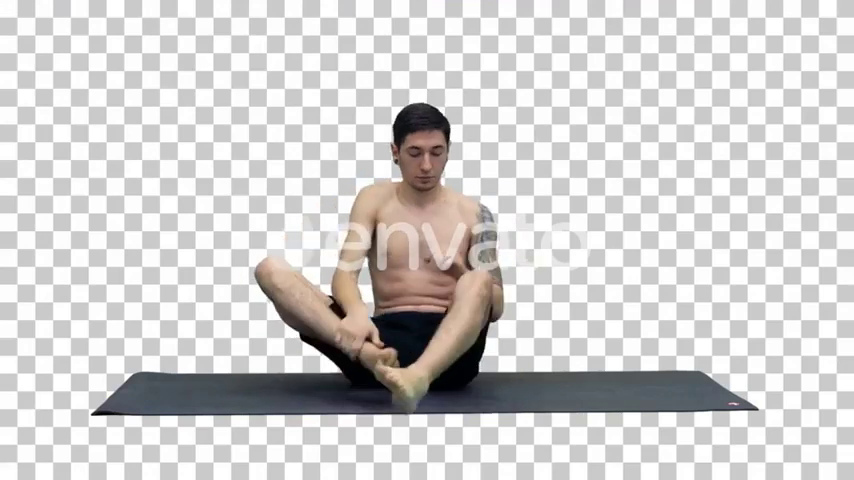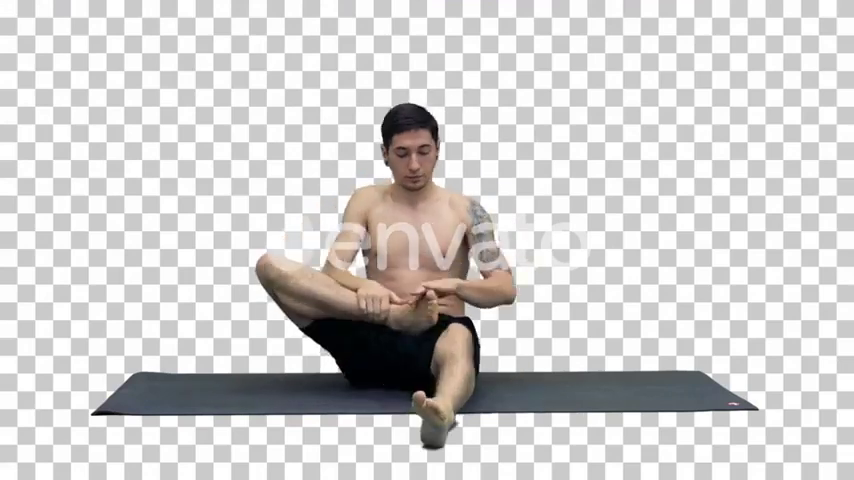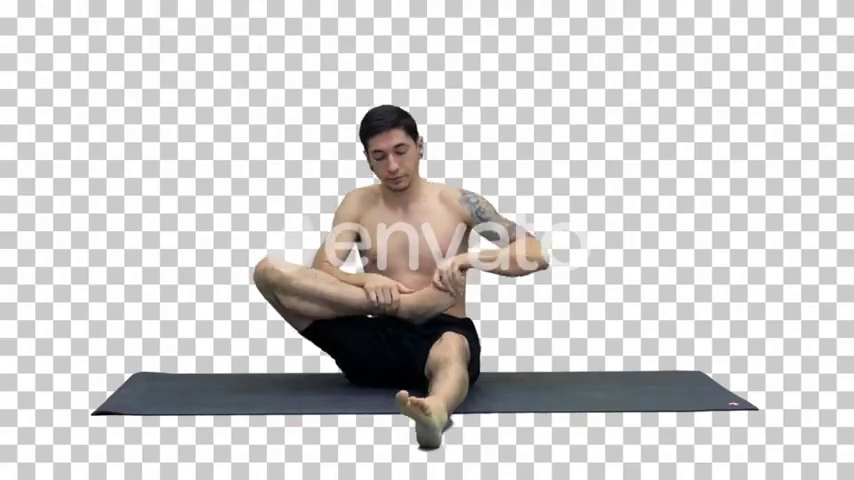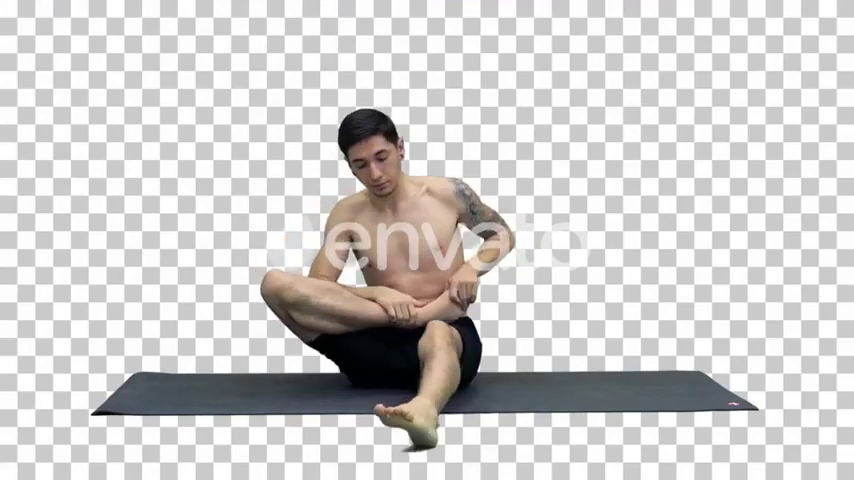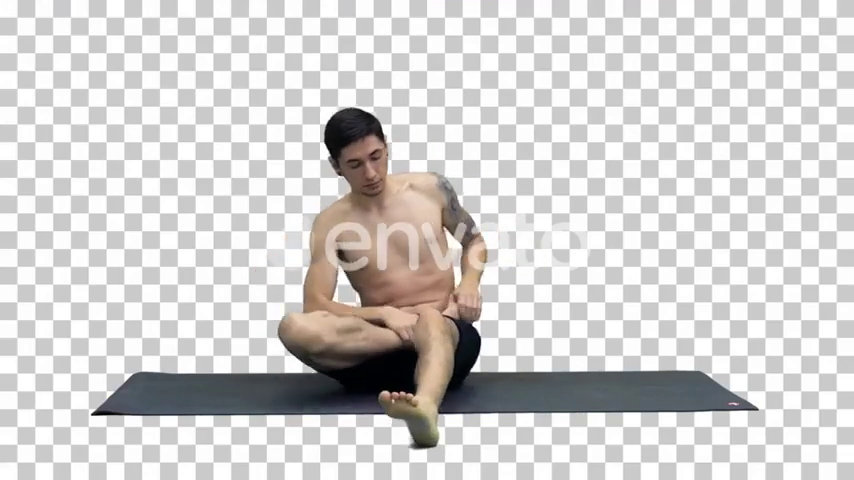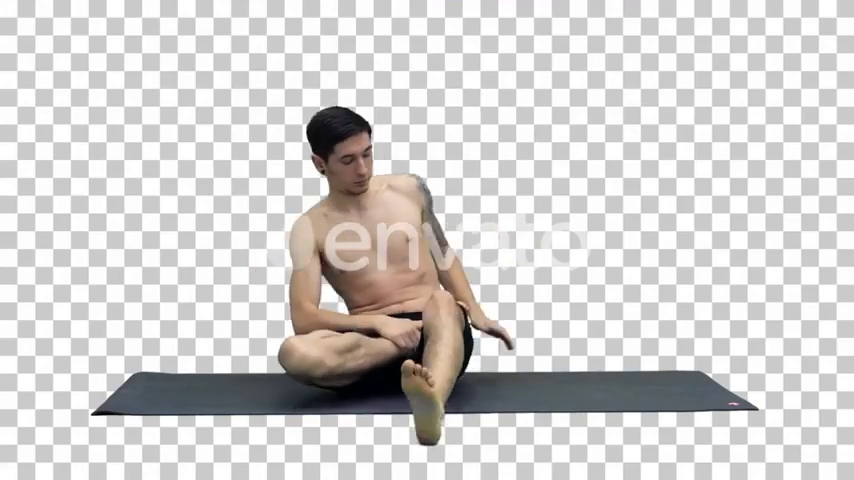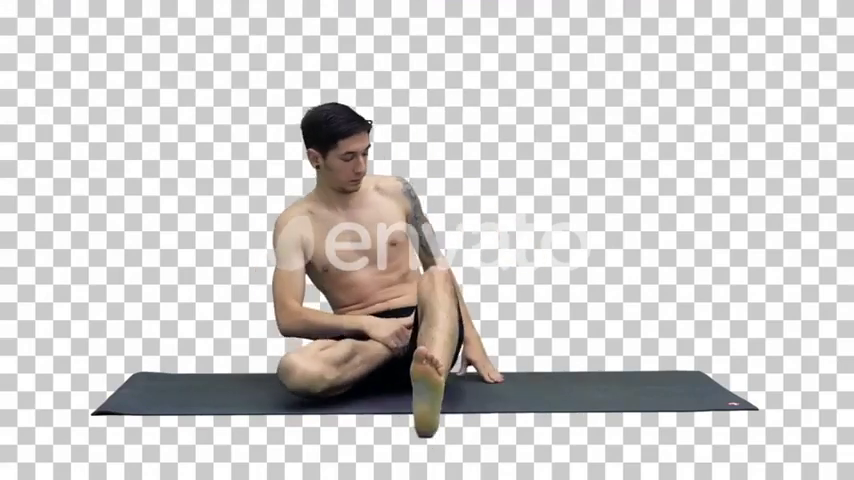
dt=0.2s
person 1, frame 1
left shoulder: (473, 212)
right shoulder: (374, 199)
left elbow: (494, 305)
right elbow: (344, 273)
left wrist: (466, 278)
right wrist: (356, 314)
left hip: (444, 338)
right hip: (382, 338)
left knee: (473, 286)
right knee: (269, 271)
left ankle: (419, 377)
right ankle: (369, 356)
person 1, frame 2
left shoulder: (464, 209)
right shoulder: (367, 201)
left elbow: (507, 289)
right elbow: (331, 272)
left wrist: (450, 286)
right wrist: (364, 286)
left hip: (440, 333)
right hip: (378, 343)
left knee: (455, 343)
right knee: (270, 266)
right ankle: (395, 313)
person 1, frame 3
left shoulder: (457, 201)
right shoulder: (357, 204)
left elbow: (536, 255)
right elbow: (319, 273)
left wrist: (471, 259)
right wrist: (367, 279)
left hip: (446, 335)
right hip: (381, 342)
left knee: (450, 351)
right knee: (268, 270)
right ankle: (414, 303)
person 1, frame 4
left shoulder: (447, 192)
right shoulder: (347, 214)
left elbow: (504, 236)
right elbow: (316, 289)
left wrist: (473, 266)
right wrist: (379, 291)
left hip: (450, 337)
right hip: (382, 346)
left knee: (438, 335)
right knee: (277, 285)
person 1, frame 5
left shoulder: (430, 187)
right shoulder: (330, 222)
left elbow: (474, 240)
right elbow: (315, 310)
left wrist: (470, 285)
right wrist: (387, 314)
left hip: (444, 331)
right hip: (382, 337)
left knee: (432, 323)
right knee: (294, 329)
left ankle: (425, 409)
right ankle: (421, 338)
person 1, frame 6
left shoulder: (409, 189)
right shoulder: (309, 228)
left elbow: (444, 257)
right elbow: (304, 319)
left wrist: (476, 313)
right wrist: (379, 323)
left hip: (433, 325)
right hip: (374, 337)
left knee: (441, 301)
right knee: (294, 353)
left ankle: (432, 399)
right ankle: (420, 352)
person 1, frame 7
left shoulder: (395, 192)
right shoulder: (294, 224)
left elbow: (438, 267)
right elbow: (289, 318)
left wrist: (471, 339)
right wrist: (366, 323)
left hip: (420, 322)
right hip: (363, 337)
left knee: (435, 278)
right knee: (293, 370)
left ankle: (431, 379)
right ankle: (414, 355)
